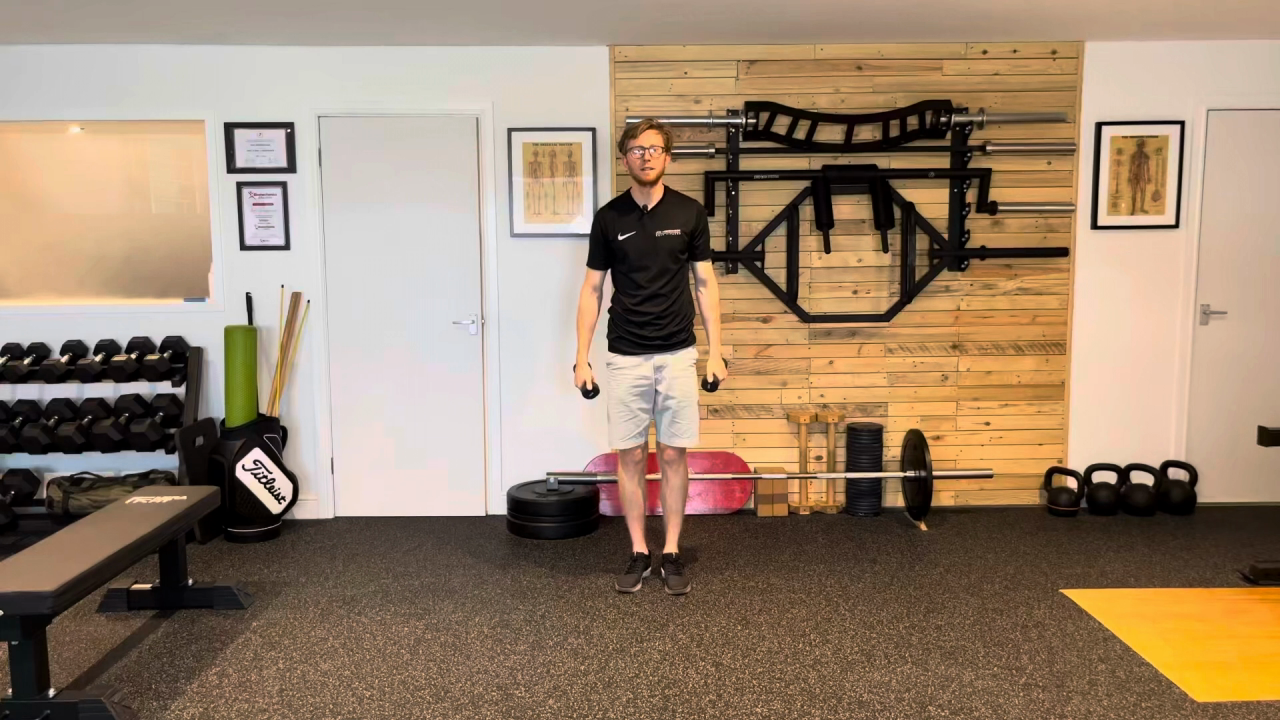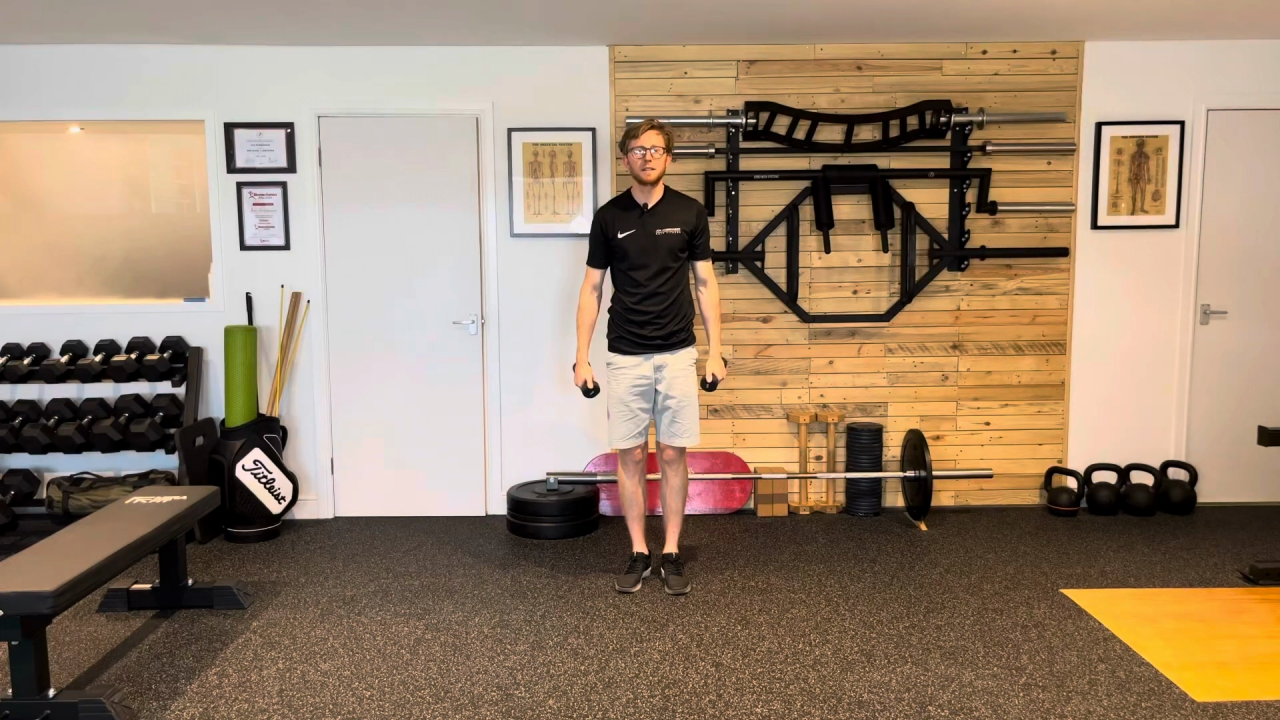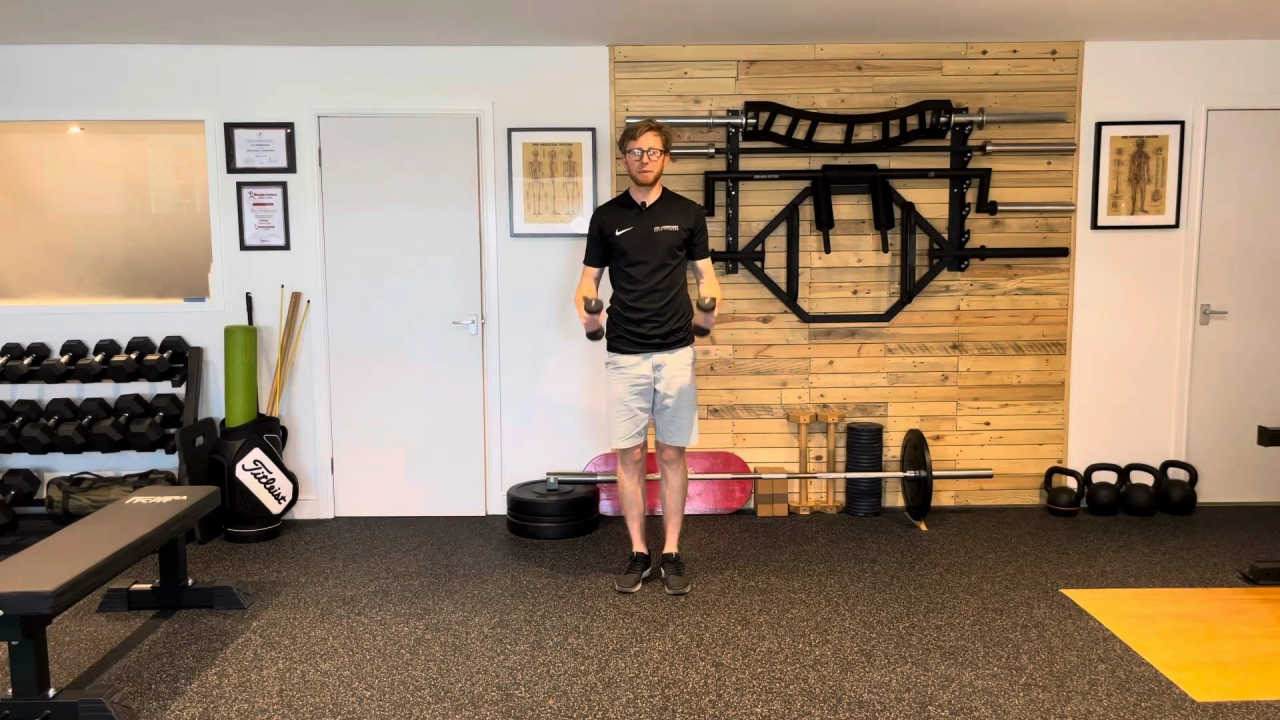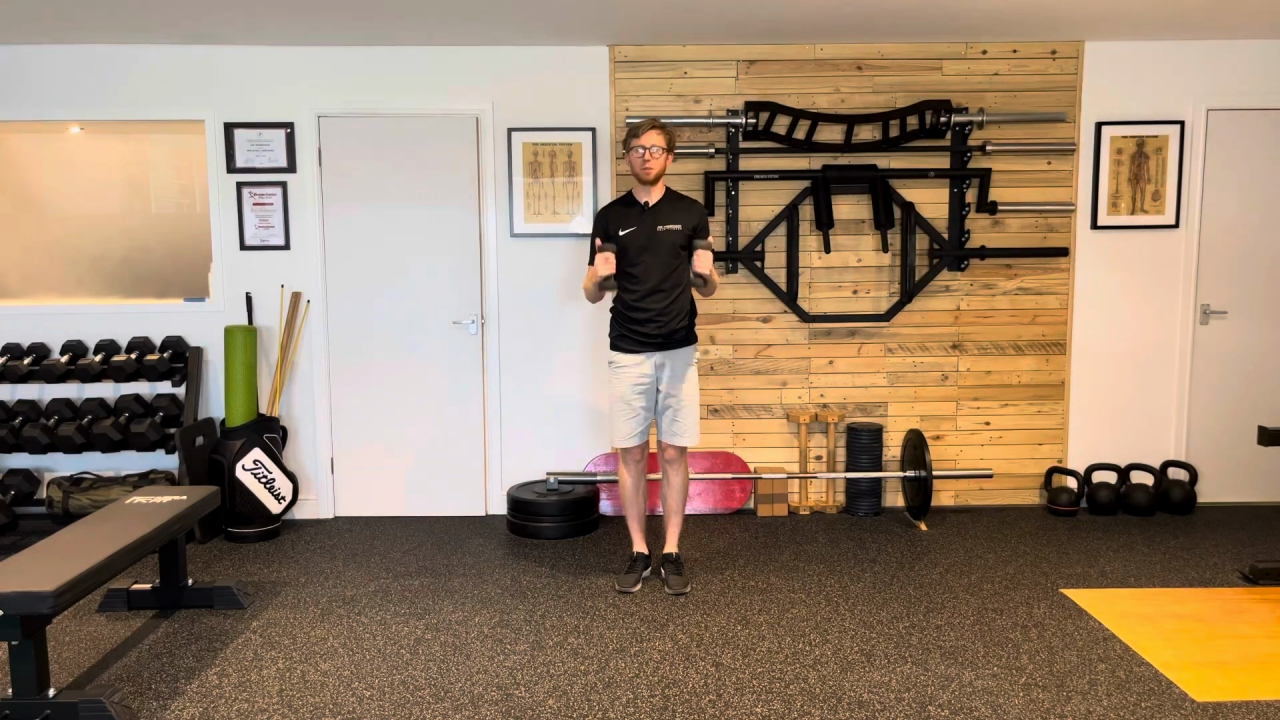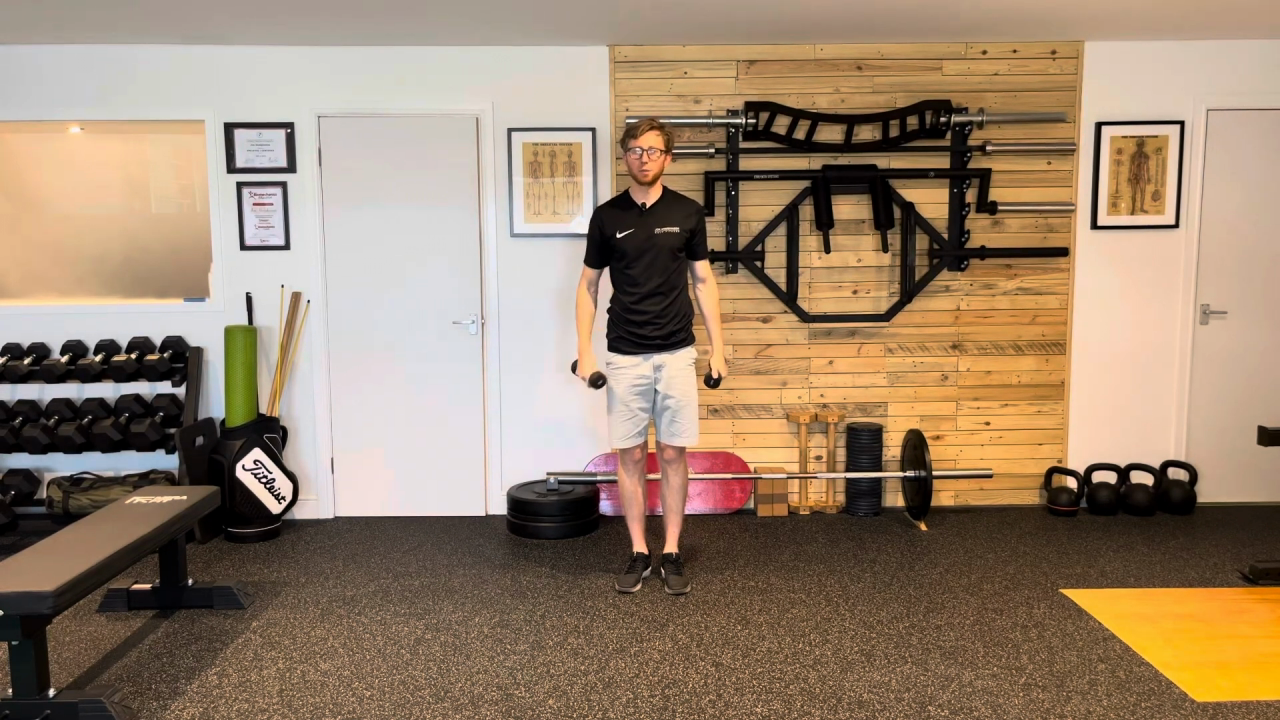
dt=1s
person 1, frame 1
left shoulder: (689, 212)
right shoulder: (608, 217)
left elbow: (705, 283)
right elbow: (592, 289)
left wrist: (716, 351)
right wrist: (581, 357)
left hip: (677, 354)
right hip: (625, 357)
left knee: (673, 455)
right knee: (631, 455)
left ankle: (671, 553)
right ankle: (639, 553)
person 1, frame 2
left shoulder: (690, 212)
right shoulder: (609, 216)
left elbow: (705, 283)
right elbow: (592, 288)
left wrist: (716, 350)
right wrist: (581, 355)
left hip: (678, 354)
right hip: (625, 356)
left knee: (673, 454)
right knee: (630, 455)
left ankle: (671, 553)
right ankle: (638, 552)
person 1, frame 3
left shoulder: (688, 213)
right shoulder: (606, 216)
left elbow: (706, 276)
right elbow: (588, 281)
left wrist: (709, 304)
right wrist: (585, 304)
left hip: (676, 352)
right hip: (624, 355)
left knee: (673, 452)
right knee: (630, 454)
left ankle: (672, 553)
right ankle: (638, 552)
person 1, frame 4
left shoulder: (690, 211)
right shoulder: (611, 216)
left elbow: (706, 279)
right elbow: (592, 287)
left wrist: (707, 274)
right wrist: (598, 276)
left hip: (679, 351)
right hip: (628, 353)
left knee: (674, 452)
right knee: (631, 452)
left ankle: (672, 553)
right ankle: (638, 553)
person 1, frame 5
left shoulder: (688, 212)
right shoulder: (606, 216)
left elbow: (704, 281)
right elbow: (586, 286)
left wrist: (718, 347)
right wrist: (585, 349)
left hip: (676, 353)
right hip: (627, 356)
left knee: (673, 453)
right knee: (630, 455)
left ankle: (672, 553)
right ankle: (638, 553)
